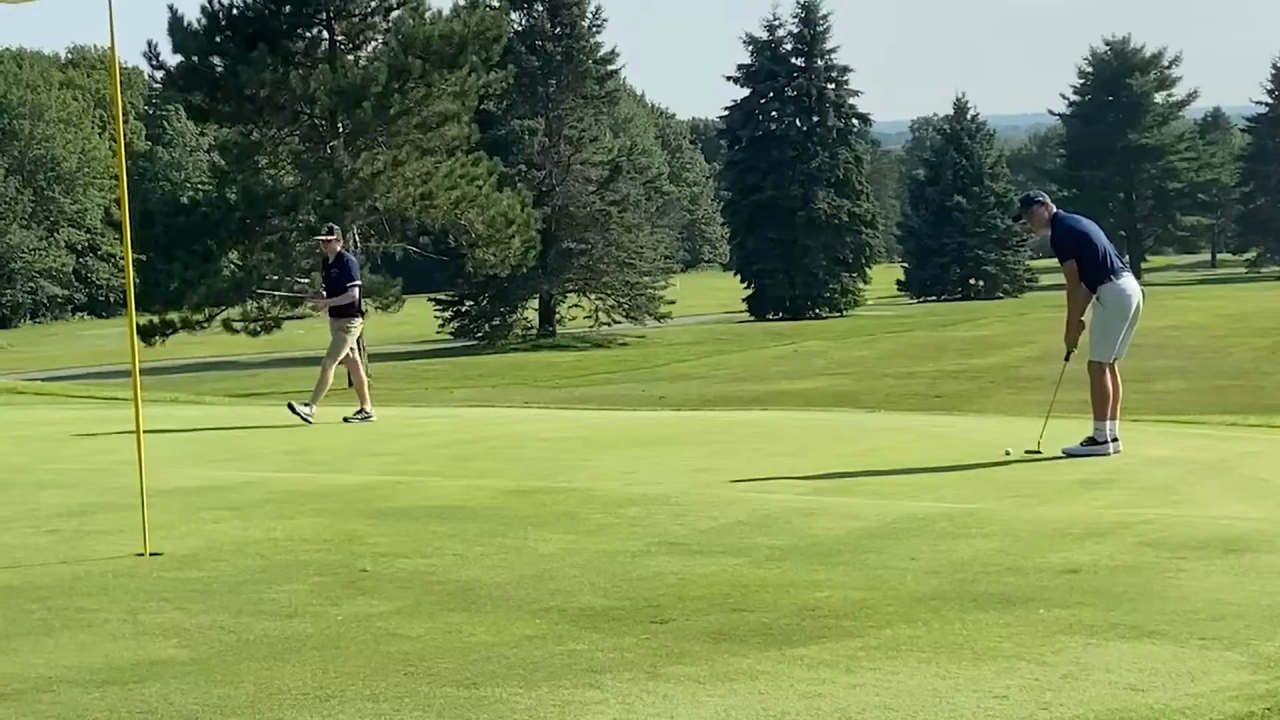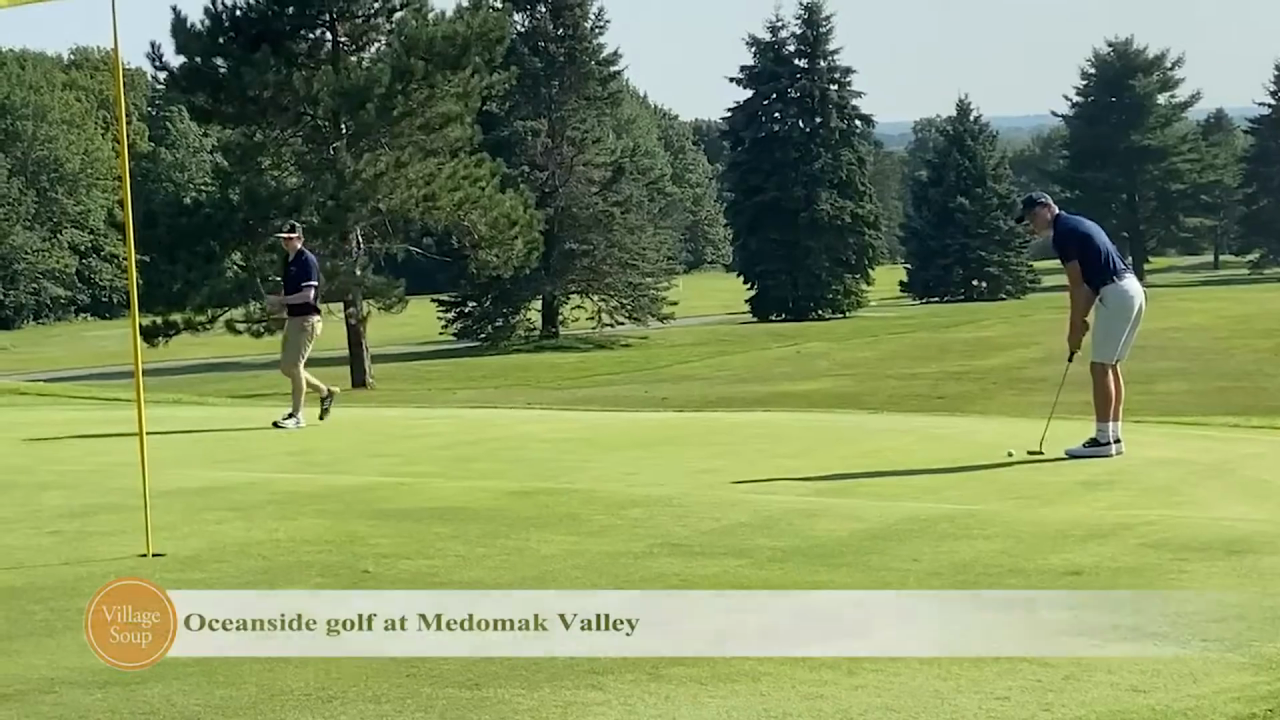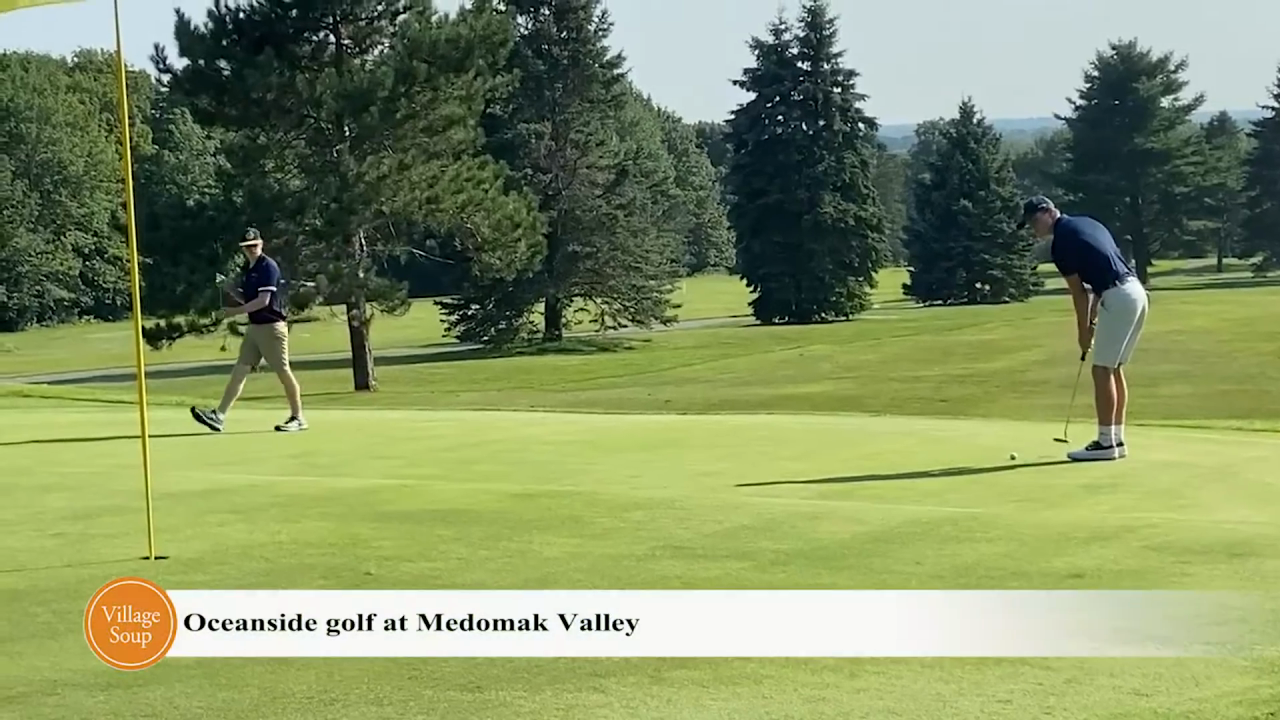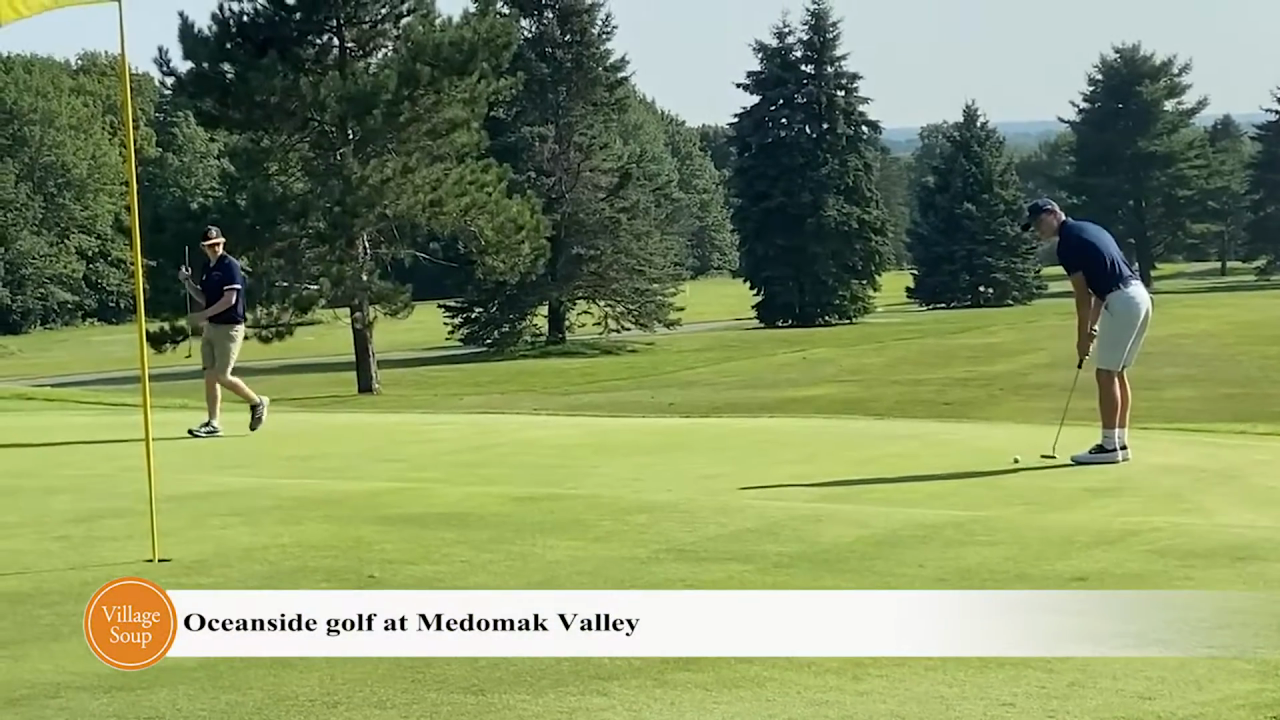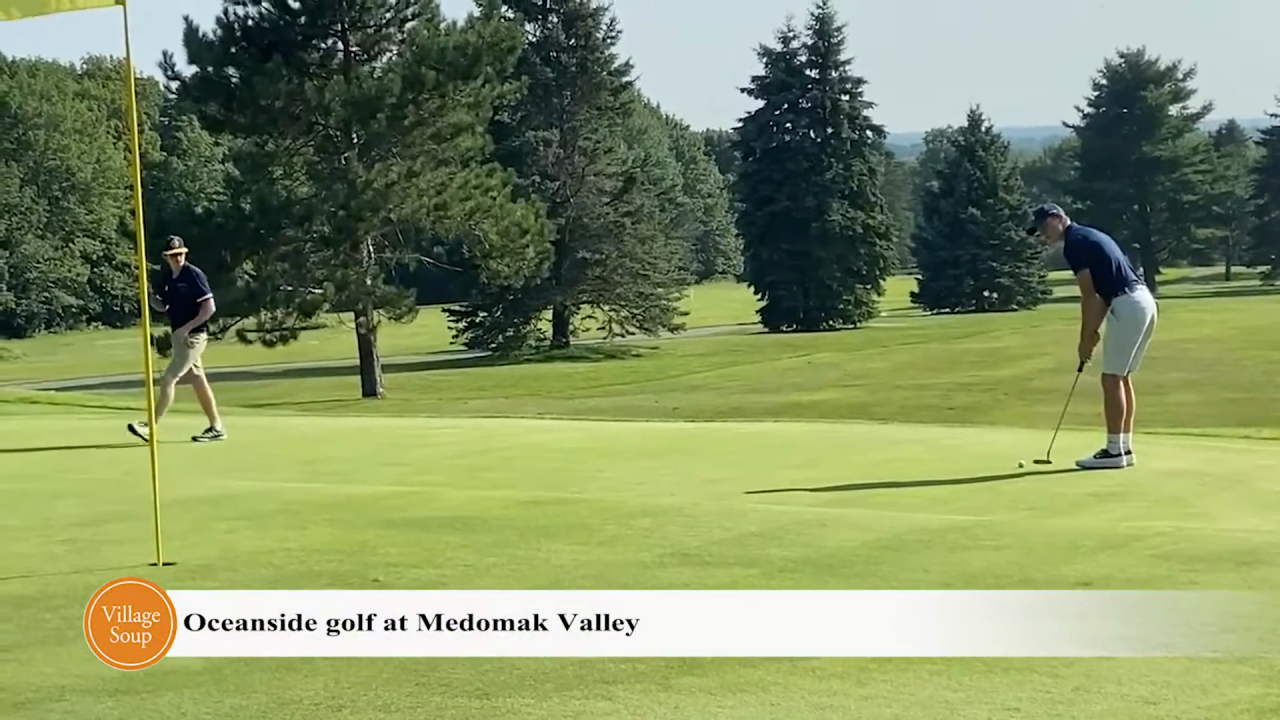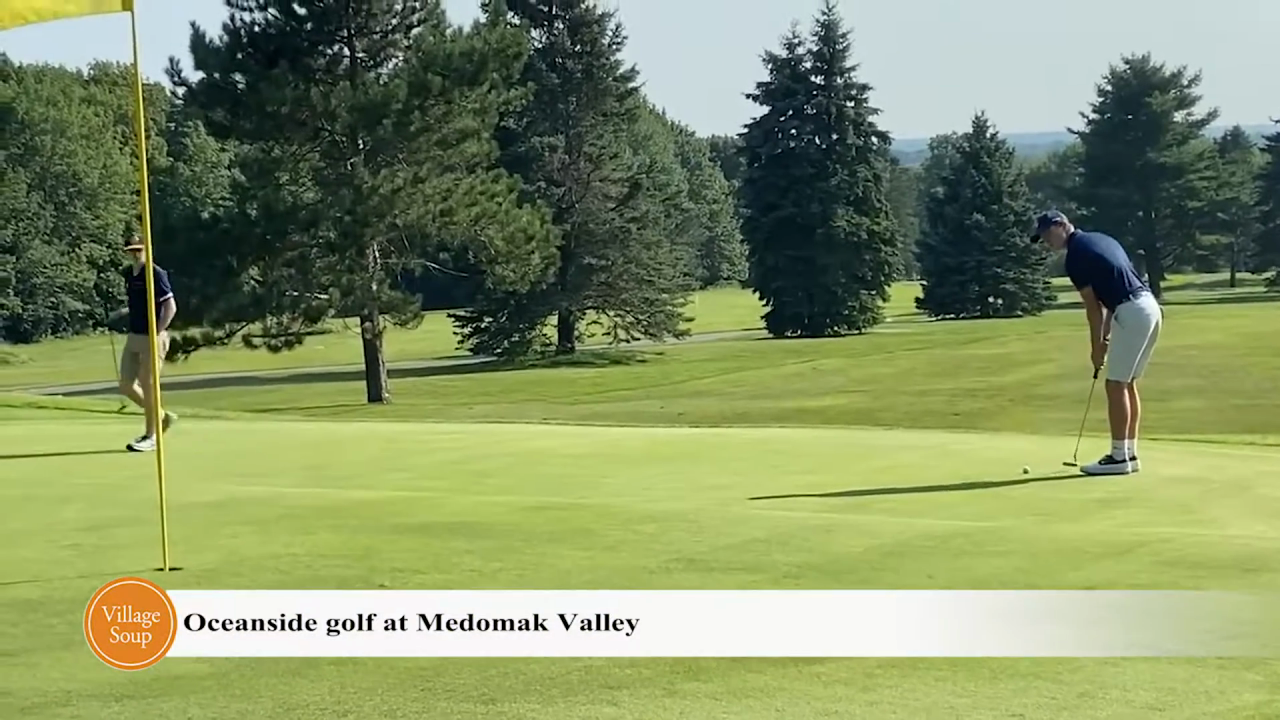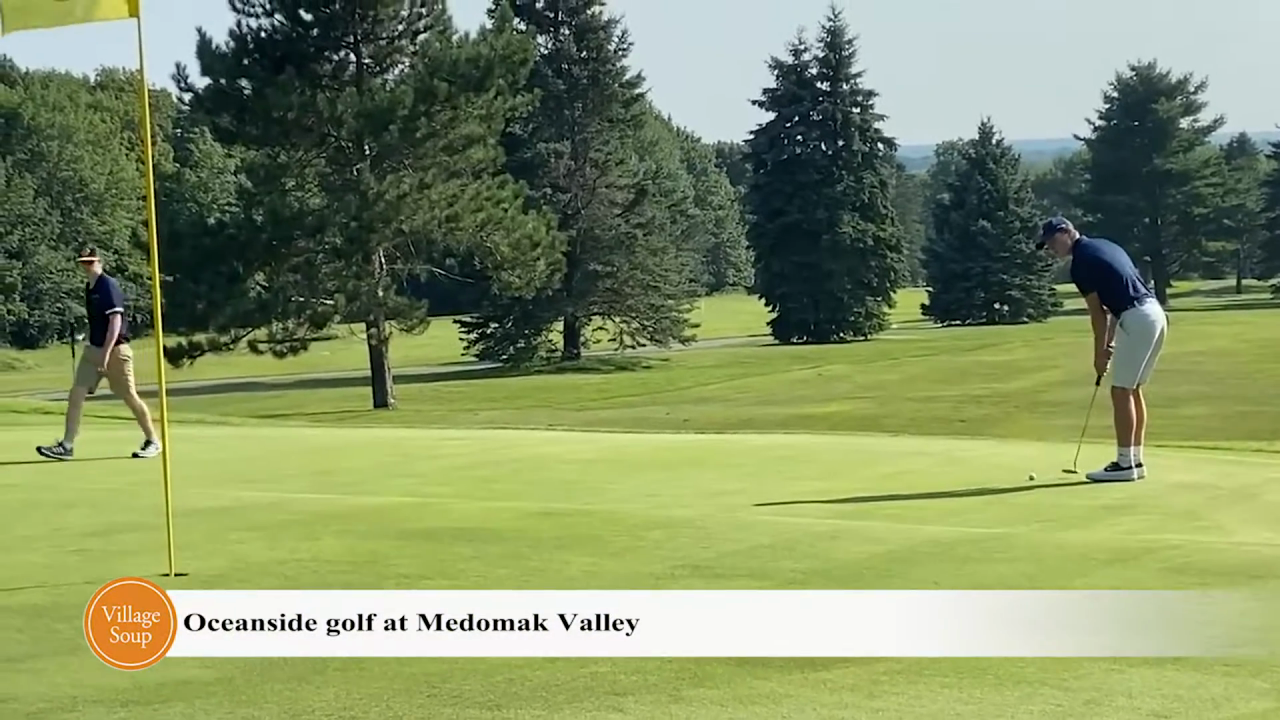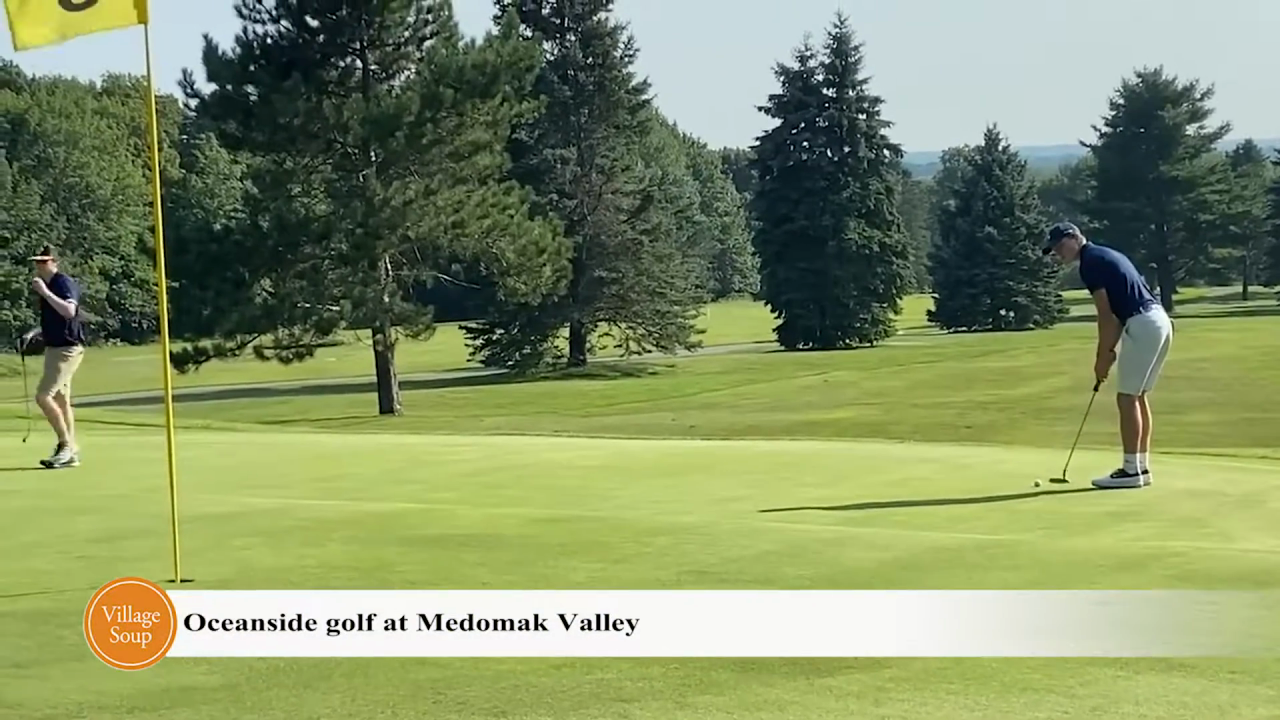
dt=0.3s
person 1, frame 1
left shoulder: (1060, 231)
right shoulder: (1076, 223)
left elbow: (1074, 285)
left wrist: (1071, 328)
right wrist: (1078, 320)
left hip: (1114, 294)
right hip: (1128, 289)
left knee: (1098, 366)
right knee: (1108, 364)
left ankle: (1101, 439)
right ankle: (1111, 435)
person 1, frame 2
left shoulder: (1063, 233)
right shoulder: (1077, 224)
left elbow: (1077, 285)
left wrist: (1074, 329)
right wrist: (1082, 320)
left hip: (1116, 295)
right hip: (1131, 290)
left knee: (1101, 367)
right knee: (1110, 366)
left ankle: (1103, 439)
right ankle: (1113, 436)
person 1, frame 3
left shoulder: (1061, 242)
right shoulder: (1085, 223)
left elbow: (1079, 292)
left wrist: (1083, 330)
right wrist: (1093, 319)
left hip: (1118, 298)
right hip: (1134, 293)
left knee: (1102, 370)
right knee: (1113, 369)
left ankle: (1106, 442)
right ankle: (1116, 439)
person 1, frame 4
left shoulder: (1067, 243)
right shoulder: (1087, 229)
left elbow: (1083, 294)
left wrist: (1082, 336)
right wrist: (1092, 325)
left hip: (1122, 302)
right hip: (1138, 296)
left knee: (1106, 374)
right knee: (1117, 372)
left ankle: (1109, 446)
right ankle: (1119, 443)
person 1, frame 5
left shoulder: (1074, 243)
right shoulder: (1090, 236)
left elbow: (1089, 295)
left wrist: (1085, 339)
right wrist: (1094, 331)
left hip: (1128, 306)
right hip: (1143, 302)
left knee: (1112, 378)
right knee: (1122, 377)
left ankle: (1114, 451)
right ankle: (1124, 448)
person 1, frame 6
left shoulder: (1076, 255)
right shoulder: (1098, 239)
left elbow: (1093, 306)
left wrist: (1096, 348)
right wrist: (1106, 336)
left hip: (1132, 313)
right hip: (1148, 308)
left knee: (1116, 384)
right knee: (1127, 383)
left ankle: (1119, 457)
right ankle: (1129, 454)
person 1, frame 7
left shoulder: (1081, 261)
right shoulder: (1102, 245)
left elbow: (1097, 313)
left wrist: (1099, 354)
right wrist: (1109, 343)
left hip: (1137, 320)
right hip: (1153, 314)
left knee: (1121, 391)
right knee: (1133, 390)
left ankle: (1125, 464)
right ankle: (1135, 460)
person 1, frame 8
left shoulder: (1090, 262)
right shoulder: (1105, 255)
left elbow: (1106, 314)
left wrist: (1101, 357)
right wrist: (1111, 350)
left hip: (1143, 326)
right hip: (1158, 321)
left knee: (1127, 398)
right knee: (1138, 396)
left ankle: (1131, 470)
right ankle: (1141, 467)
person 2, frame 1
left shoulder: (347, 262)
right shoulder: (326, 262)
left elbow: (352, 295)
left wrist: (324, 302)
right wrist: (319, 299)
left hip: (348, 321)
right hip: (337, 321)
left knee: (328, 363)
right knee: (353, 365)
left ankle: (310, 408)
right ankle: (365, 410)
person 2, frame 2
left shoulder: (307, 260)
right shoulder: (288, 260)
left elbow: (308, 295)
left wrist: (280, 300)
right wrist: (279, 303)
left hip: (306, 320)
right hip: (293, 319)
left knee: (294, 366)
right knee: (287, 367)
left ankle: (296, 415)
right ankle: (325, 393)
person 2, frame 3
left shoulder: (268, 266)
right shoulder: (248, 268)
left elbow: (263, 301)
left wrist: (233, 311)
right wrist: (229, 289)
left hip: (271, 327)
right hip: (253, 328)
left knee: (282, 372)
right knee: (239, 371)
left ankle: (297, 418)
right ankle: (218, 416)
person 2, frame 4
left shoulder: (230, 265)
right shoulder: (206, 267)
left elbow: (229, 299)
right elbow: (203, 298)
left wrist: (202, 315)
right wrist: (187, 282)
left hip: (230, 328)
right hip: (211, 328)
left knee: (222, 376)
right knee: (209, 376)
left ankle: (257, 402)
right ankle: (213, 423)
person 2, frame 5
left shoulder: (194, 275)
right shoulder: (166, 277)
left elbow: (210, 307)
right elbow: (163, 306)
left wrist: (186, 328)
right wrist: (149, 297)
left hip: (193, 337)
right hip: (180, 337)
left knee: (168, 379)
right knee: (198, 383)
left ankle: (149, 427)
right ankle: (216, 428)
person 2, frame 6
left shoulder: (156, 274)
right shoulder: (129, 274)
left elbow: (170, 307)
left wrist: (158, 334)
left hip: (151, 338)
right hip: (133, 337)
left knee: (149, 386)
right knee: (125, 386)
left ankle: (150, 436)
right ankle: (162, 417)
person 2, frame 7
left shoulder: (110, 286)
right shoulder: (88, 287)
left elbow: (116, 322)
left wrist: (107, 353)
right wrist: (87, 338)
left hip: (115, 350)
right hip: (93, 350)
left knee: (129, 397)
right knee: (76, 394)
left ankle: (152, 441)
right ankle: (65, 445)
person 2, frame 8
left shoulder: (65, 283)
right shoulder: (42, 286)
left elbow: (69, 311)
left wrist: (46, 292)
left hip: (66, 350)
right hip: (52, 349)
left knee: (43, 397)
right knee: (61, 401)
left ankle: (66, 444)
right ankle: (68, 450)
